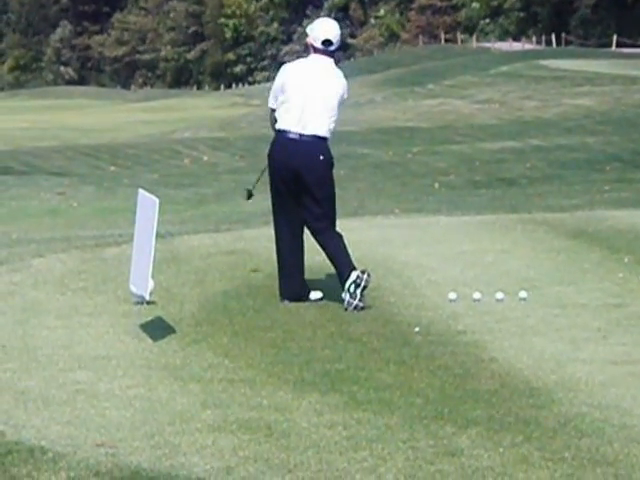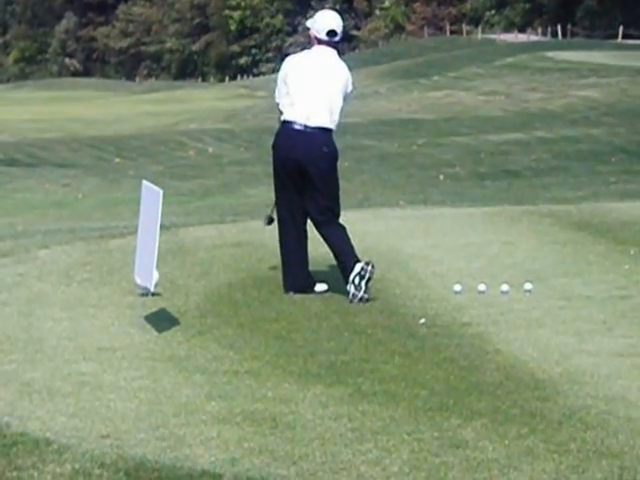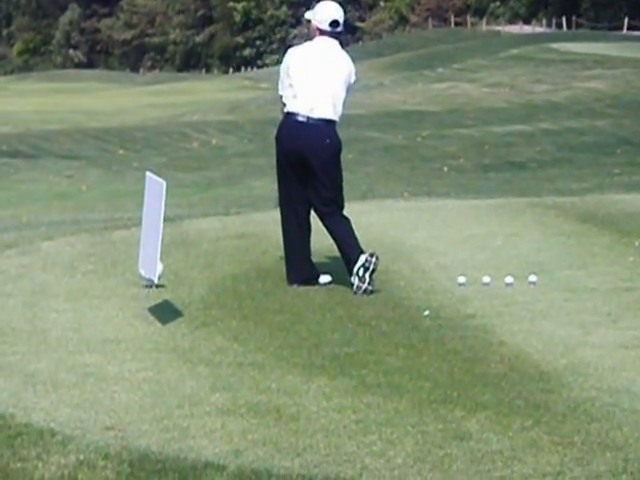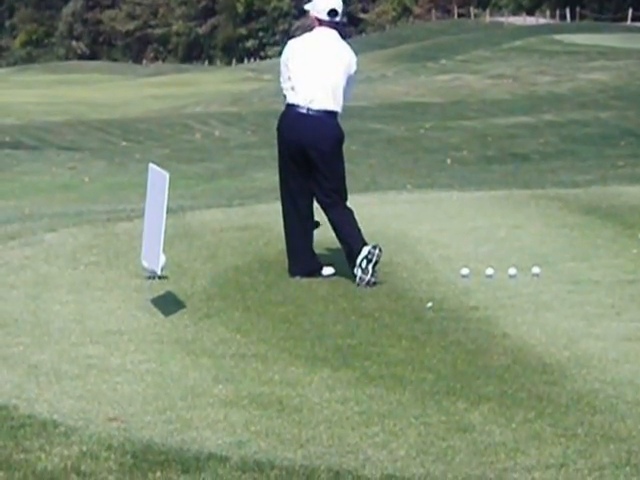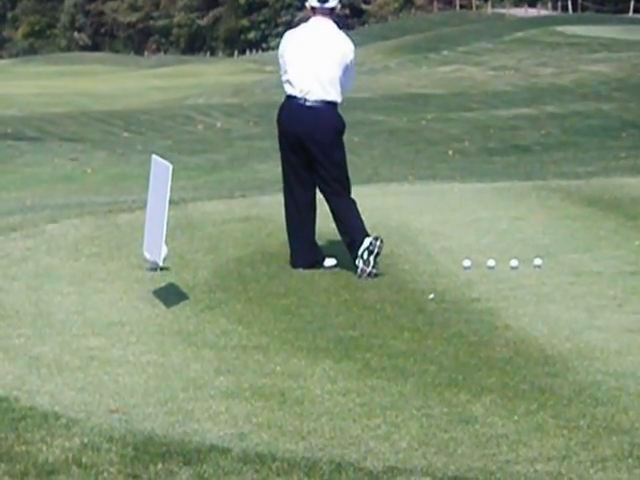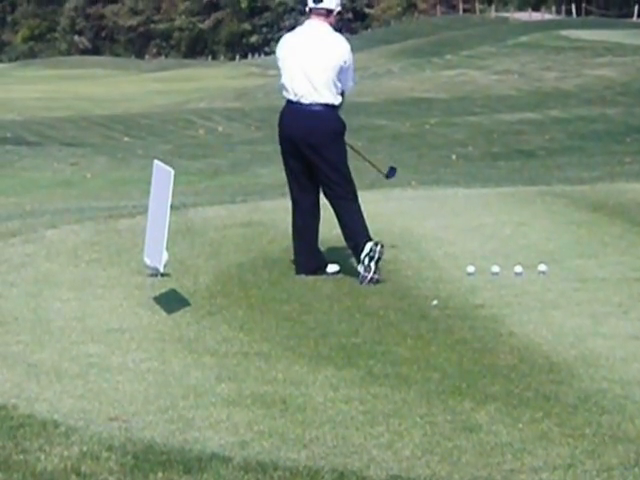
dt=0.5s
person 1, frame 1
left shoulder: (290, 70)
right shoulder: (339, 80)
left elbow: (273, 113)
left hip: (283, 148)
right hip: (316, 151)
left knee: (287, 221)
right knee: (322, 222)
left ankle: (292, 288)
right ankle: (349, 275)
person 1, frame 2
left shoulder: (292, 62)
right shoulder: (343, 72)
left elbow: (281, 105)
right elbow: (336, 109)
left hip: (288, 138)
right hip: (319, 143)
left knee: (290, 213)
right knee: (325, 214)
left ankle: (297, 280)
right ankle: (353, 268)
person 1, frame 3
left shoulder: (295, 53)
right shoulder: (345, 63)
left elbow: (284, 96)
right elbow: (340, 103)
left hip: (291, 130)
right hip: (322, 134)
left knee: (293, 204)
right knee: (329, 205)
left ankle: (300, 272)
right ankle: (357, 259)
person 1, frame 4
left shoulder: (294, 46)
right shoulder: (346, 54)
left elbow: (286, 87)
right elbow: (344, 96)
left hip: (292, 122)
right hip: (324, 127)
left knee: (295, 195)
right knee: (332, 197)
left ankle: (303, 263)
right ankle: (360, 251)
person 1, frame 5
left shoulder: (290, 37)
right shoulder: (343, 43)
left elbow: (285, 78)
right elbow: (344, 86)
left hip: (292, 113)
right hip: (323, 118)
left knee: (297, 187)
right knee: (336, 188)
left ankle: (304, 254)
right ankle: (361, 243)
person 1, frame 6
left shoulder: (286, 42)
right shoulder: (338, 44)
left elbow: (288, 84)
right elbow: (343, 91)
left hip: (291, 118)
right hip: (323, 121)
left knee: (302, 193)
right knee: (340, 191)
left ankle: (308, 261)
right ankle: (364, 248)
